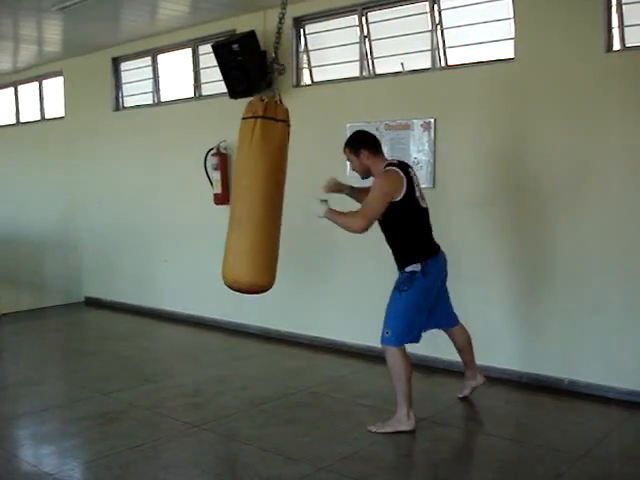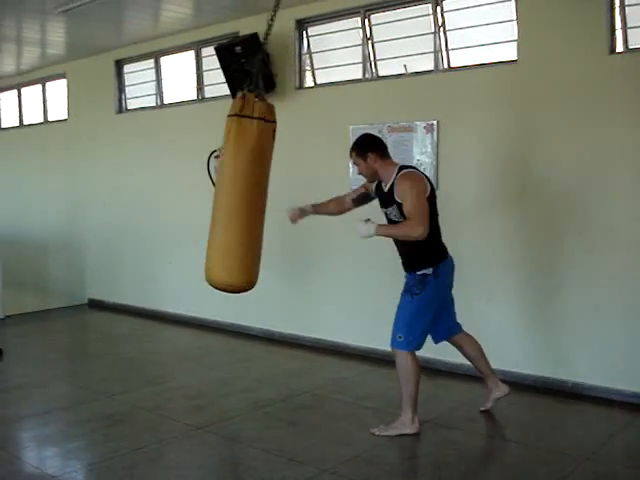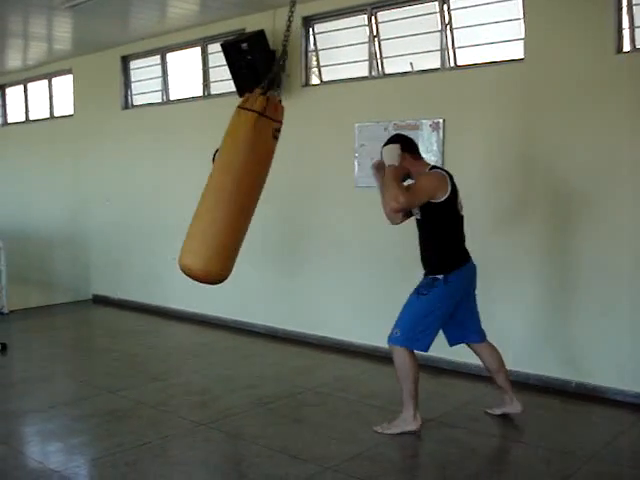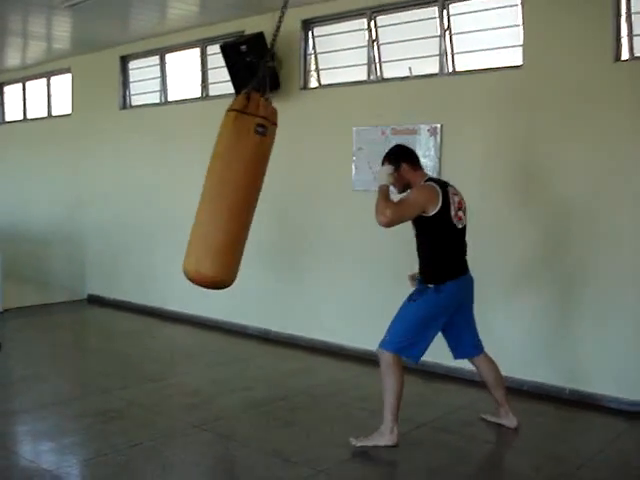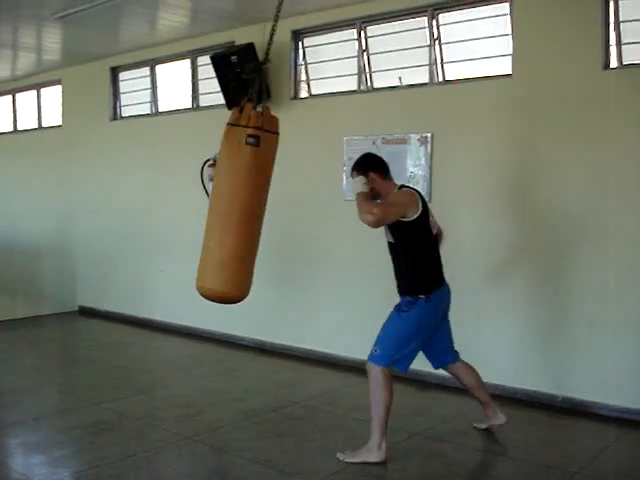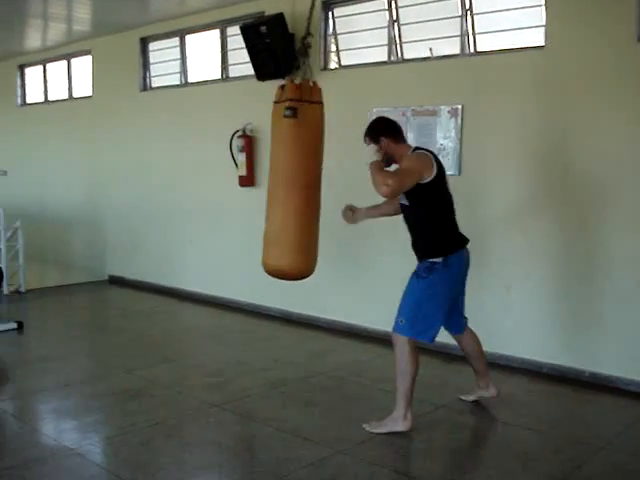
dt=0.2s
person 1, frame 1
left shoulder: (389, 178)
right shoulder: (393, 173)
left elbow: (359, 223)
right elbow: (369, 199)
left wrist: (328, 213)
right wrist: (341, 188)
left hip: (418, 270)
right hip: (432, 260)
left knee: (391, 341)
right knee: (448, 322)
left ankle: (405, 417)
right ankle: (472, 374)
person 1, frame 2
left shoulder: (409, 180)
right shoulder: (381, 184)
left elbow: (419, 229)
right elbow: (345, 202)
left wrist: (375, 229)
right wrist: (308, 209)
left hip: (428, 272)
right hip: (436, 268)
left knee: (402, 345)
right knee: (453, 332)
left ankle: (408, 419)
right ankle: (494, 385)
person 1, frame 3
left shoulder: (434, 179)
right shoulder: (421, 184)
left elbow: (395, 204)
right elbow: (397, 214)
left wrist: (389, 169)
right wrist: (382, 176)
left hip: (443, 278)
right hip: (460, 272)
left knee: (399, 343)
right knee: (476, 340)
left ankle: (410, 416)
right ankle: (511, 401)
person 1, frame 4
left shoulder: (425, 192)
right shoulder: (448, 190)
left elbow: (385, 218)
left wrist: (383, 186)
left hip: (438, 288)
right hip: (459, 283)
left knee: (388, 352)
right knee: (474, 351)
left ankle: (388, 431)
right ankle: (505, 413)
person 1, frame 5
left shoulder: (403, 197)
right shoulder: (404, 199)
left elbow: (370, 217)
right elbow: (436, 234)
left wrist: (361, 192)
left hip: (420, 299)
right hip: (435, 293)
left knee: (377, 366)
right knee: (450, 360)
left ankle: (376, 447)
right ankle: (493, 413)
person 1, frame 6
left shoulder: (419, 159)
right shoulder: (410, 165)
left elbow: (388, 188)
right elbow: (398, 202)
left wrist: (375, 162)
right wrist: (362, 214)
left hip: (439, 262)
right hip: (451, 257)
left knee: (403, 335)
right knee: (458, 326)
left ankle: (401, 416)
right ankle: (485, 384)
